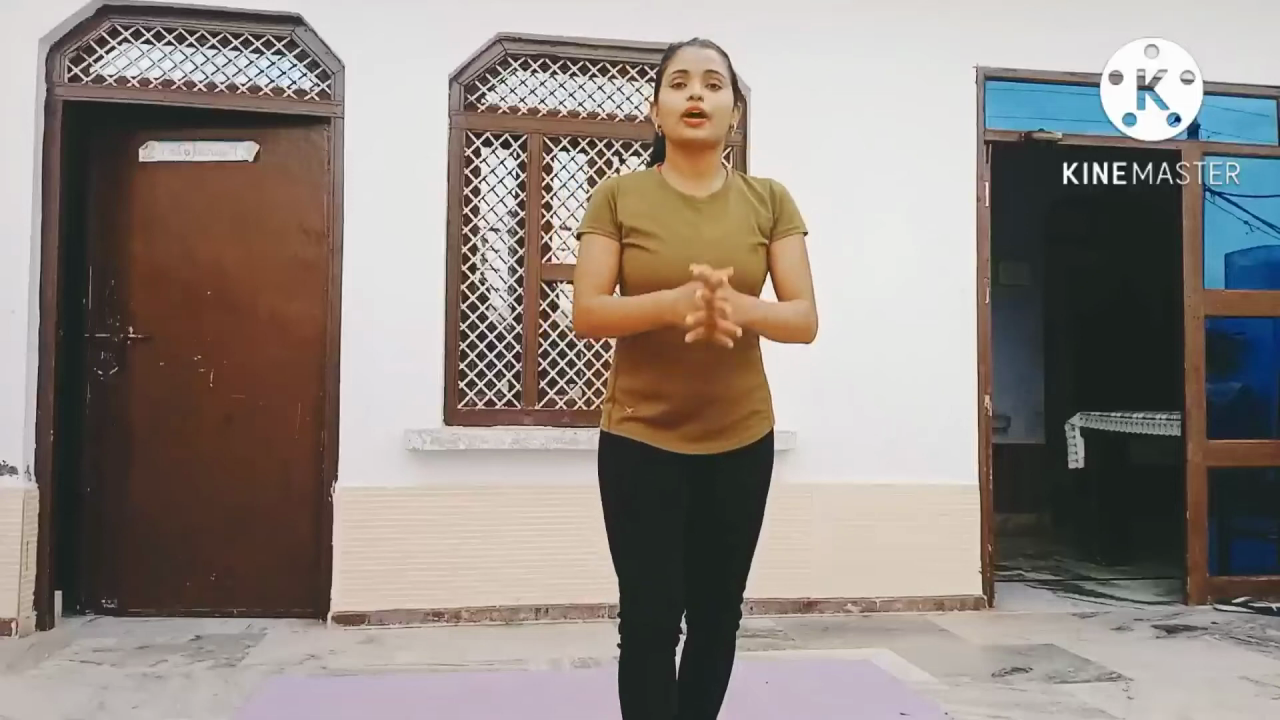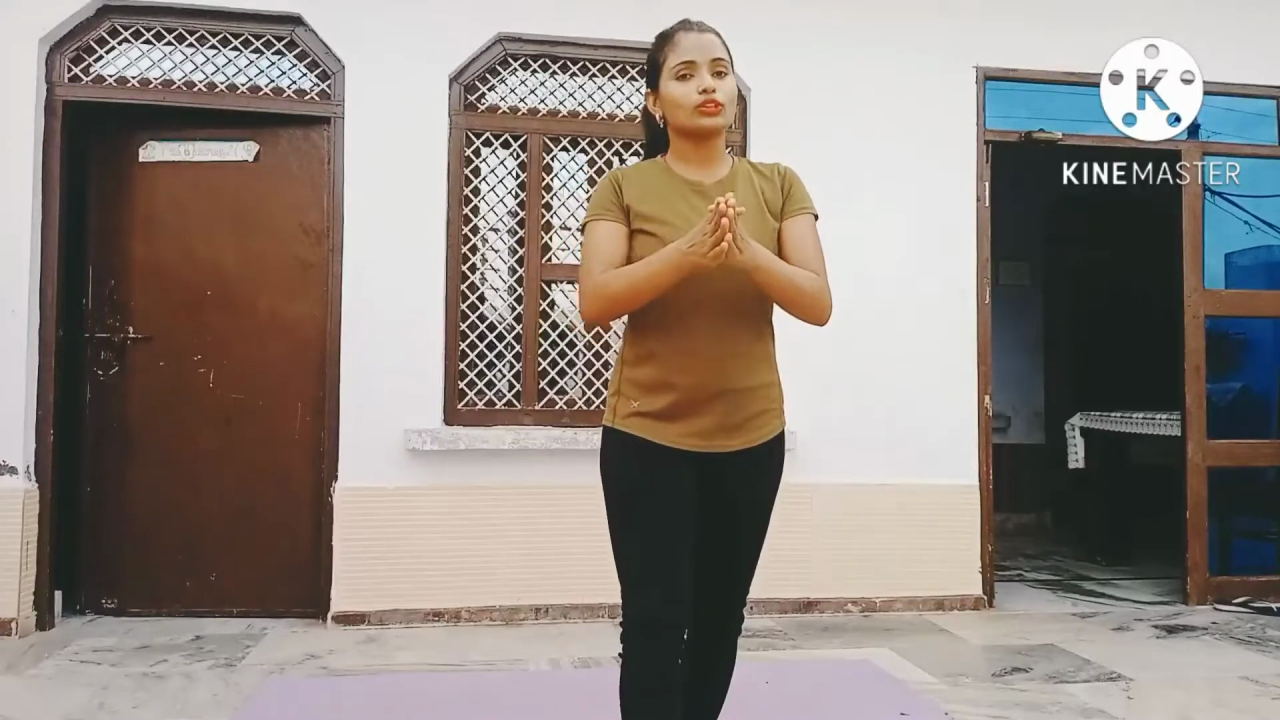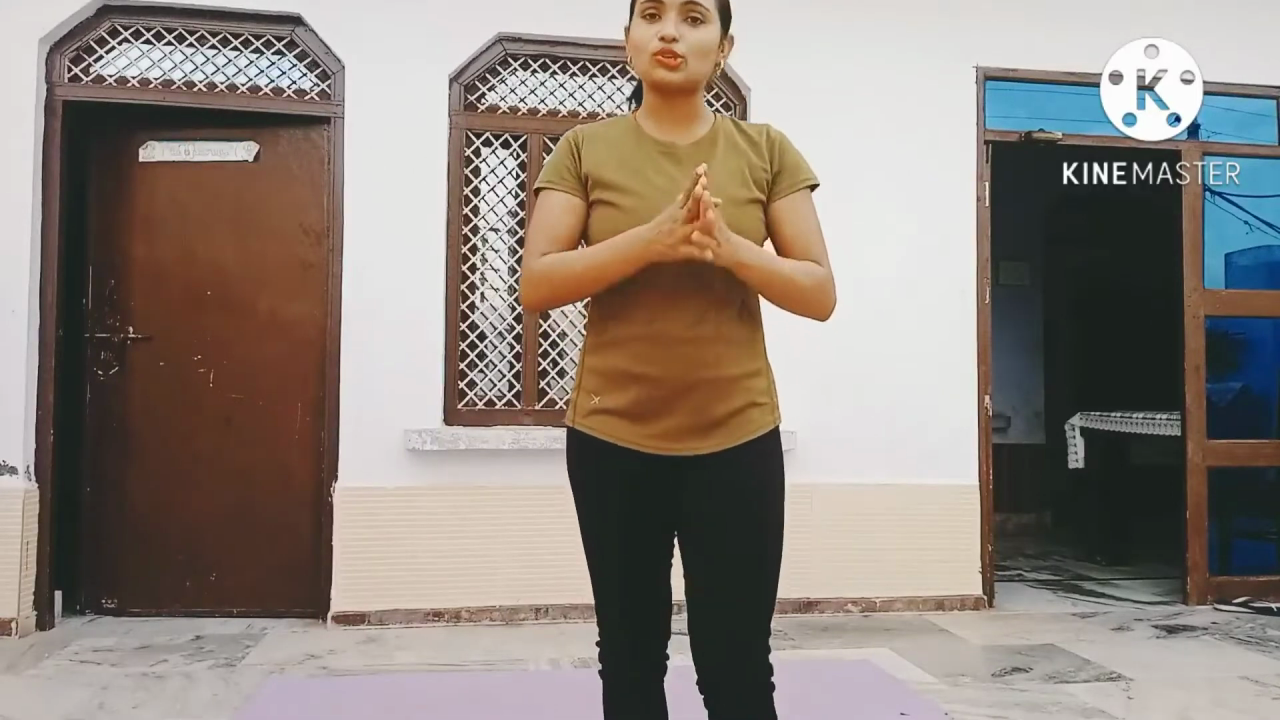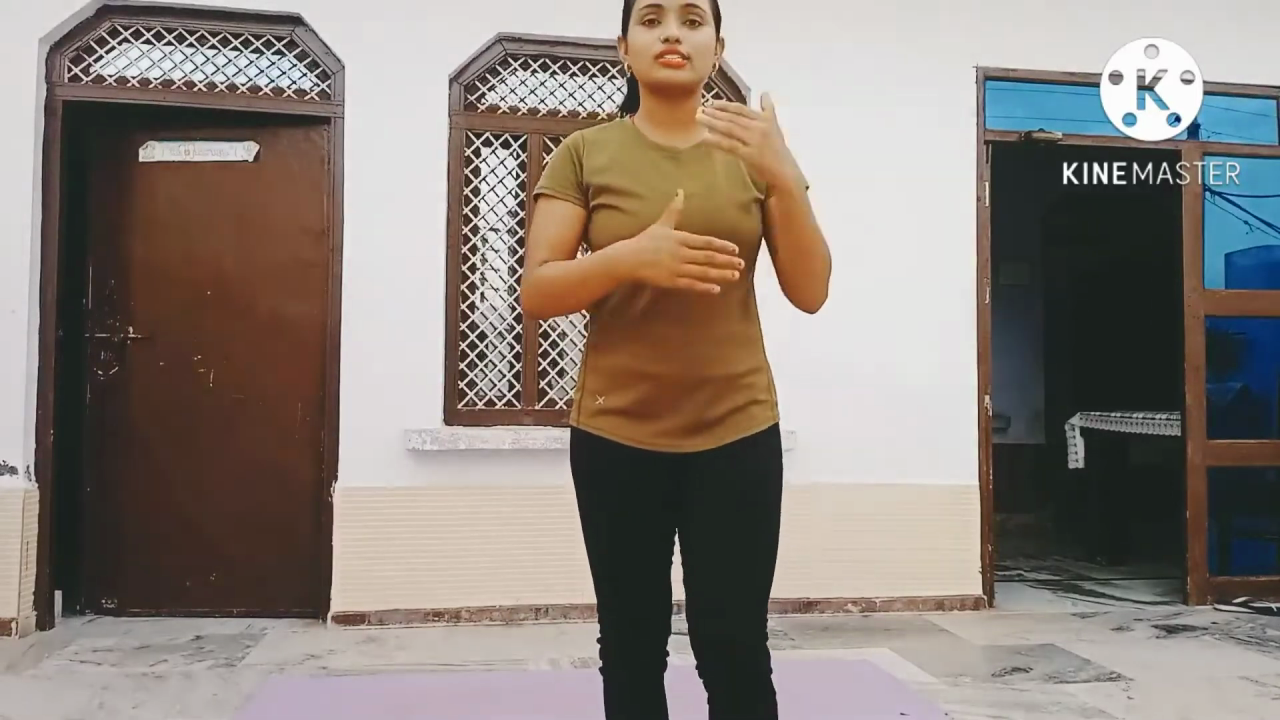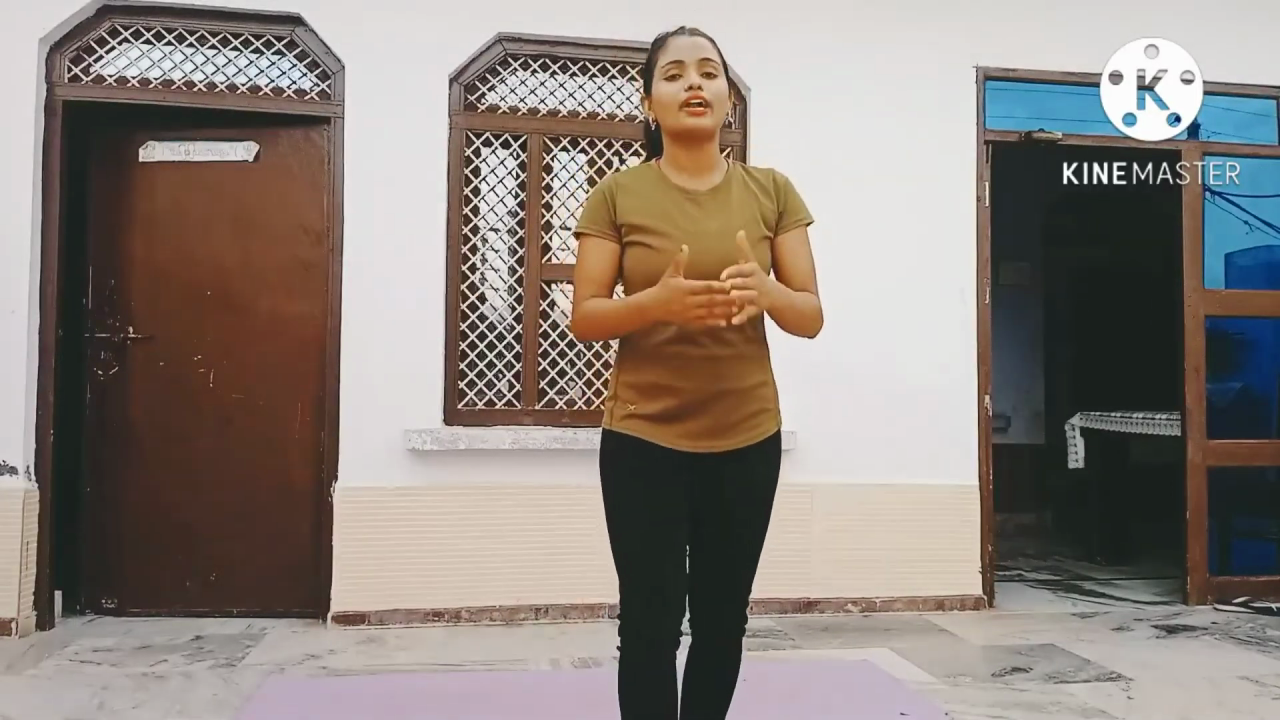
dt=1s
person 1, frame 1
left shoulder: (769, 201)
right shoulder: (617, 197)
left elbow: (804, 318)
right elbow: (586, 314)
left wrist: (737, 307)
right wrist: (677, 302)
left hip: (741, 443)
right hip: (641, 440)
left knee: (717, 616)
right knee: (650, 621)
person 1, frame 2
left shoulder: (778, 185)
right shoulder: (622, 188)
left elbow: (818, 305)
right elbow: (594, 304)
left wrist: (747, 251)
right wrist: (688, 250)
left hip: (752, 439)
right hip: (646, 438)
left knee: (719, 621)
right knee: (653, 627)
person 1, frame 3
left shoulder: (767, 150)
right shoulder: (584, 148)
left elbow: (820, 294)
right elbow: (535, 285)
left wrist: (727, 244)
right wrist: (653, 238)
left hip: (737, 439)
right hip: (613, 439)
right knee: (630, 653)
person 1, frame 4
left shoulder: (758, 149)
right shoulder: (584, 154)
left elbow: (811, 294)
right elbow: (535, 293)
left wrist: (785, 181)
right wrist: (633, 256)
left hip: (737, 431)
right hip: (617, 434)
left knee: (736, 650)
right knee: (632, 645)
person 1, frame 5
left shoulder: (772, 191)
right shoulder: (615, 194)
left elbow: (811, 317)
right elbow: (583, 319)
left wrist: (766, 293)
right wrist: (654, 303)
left hip: (746, 439)
right hip: (642, 438)
left knee: (722, 619)
right knee: (649, 623)
